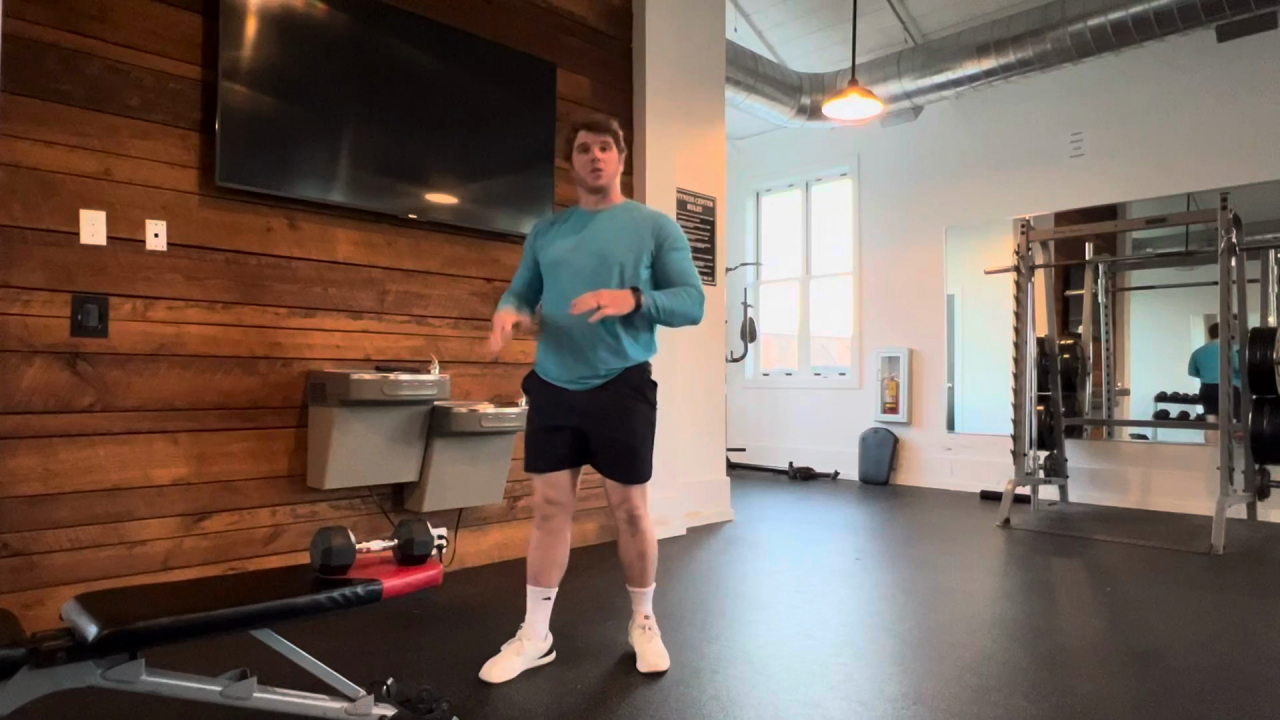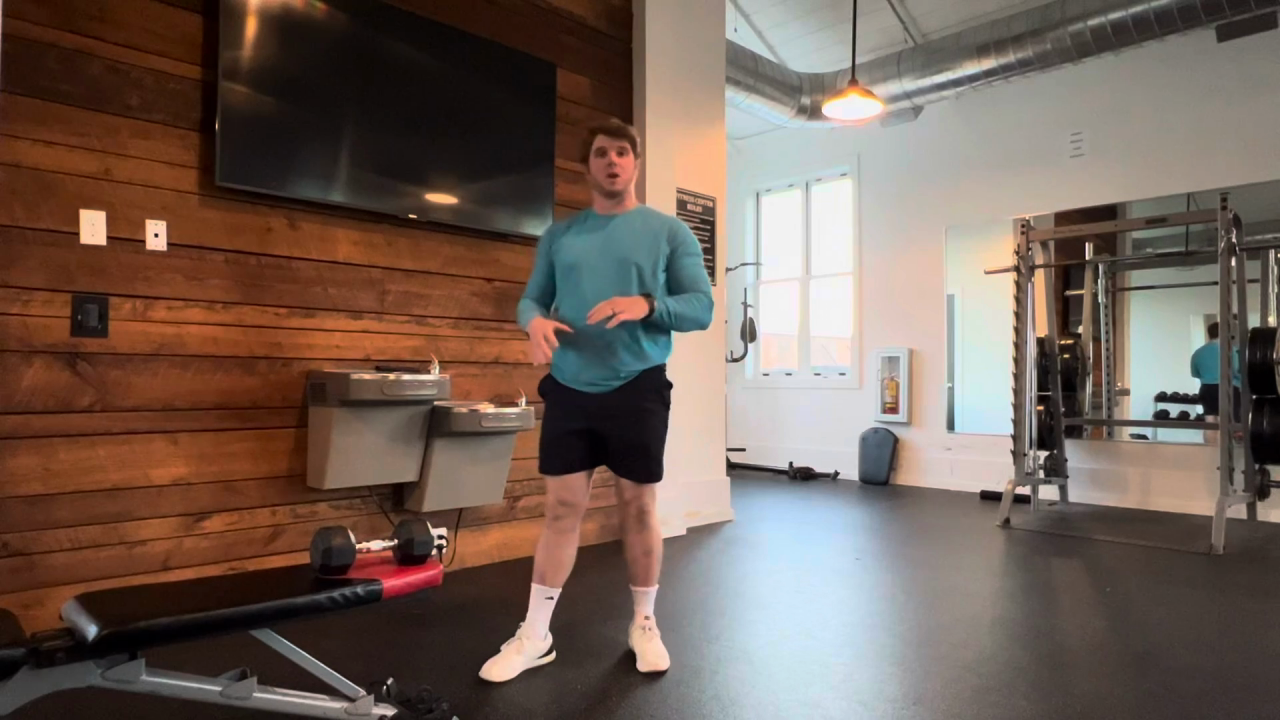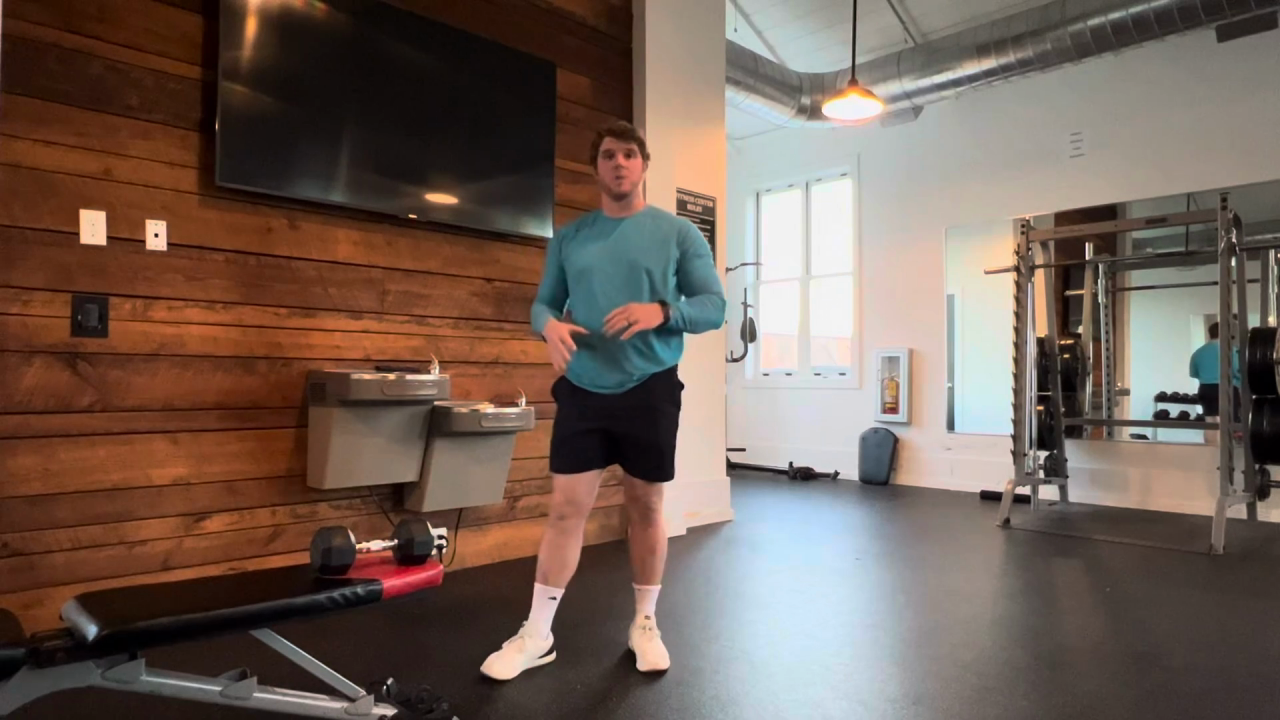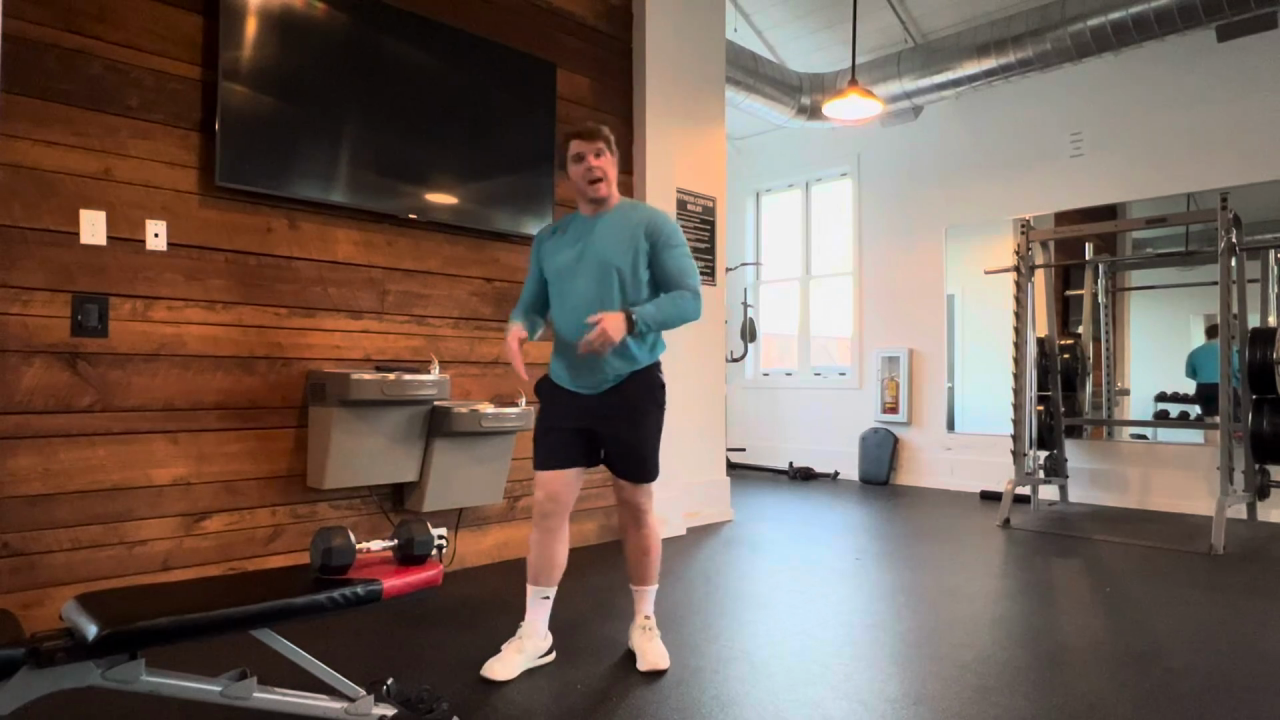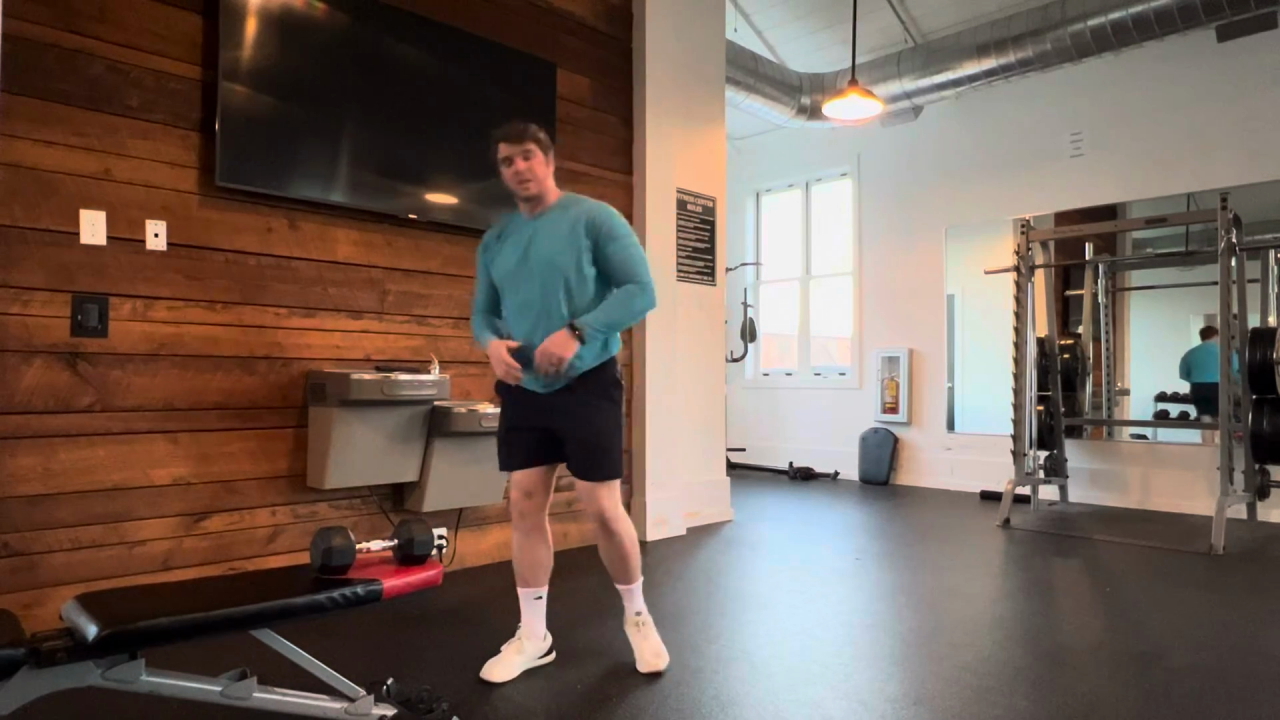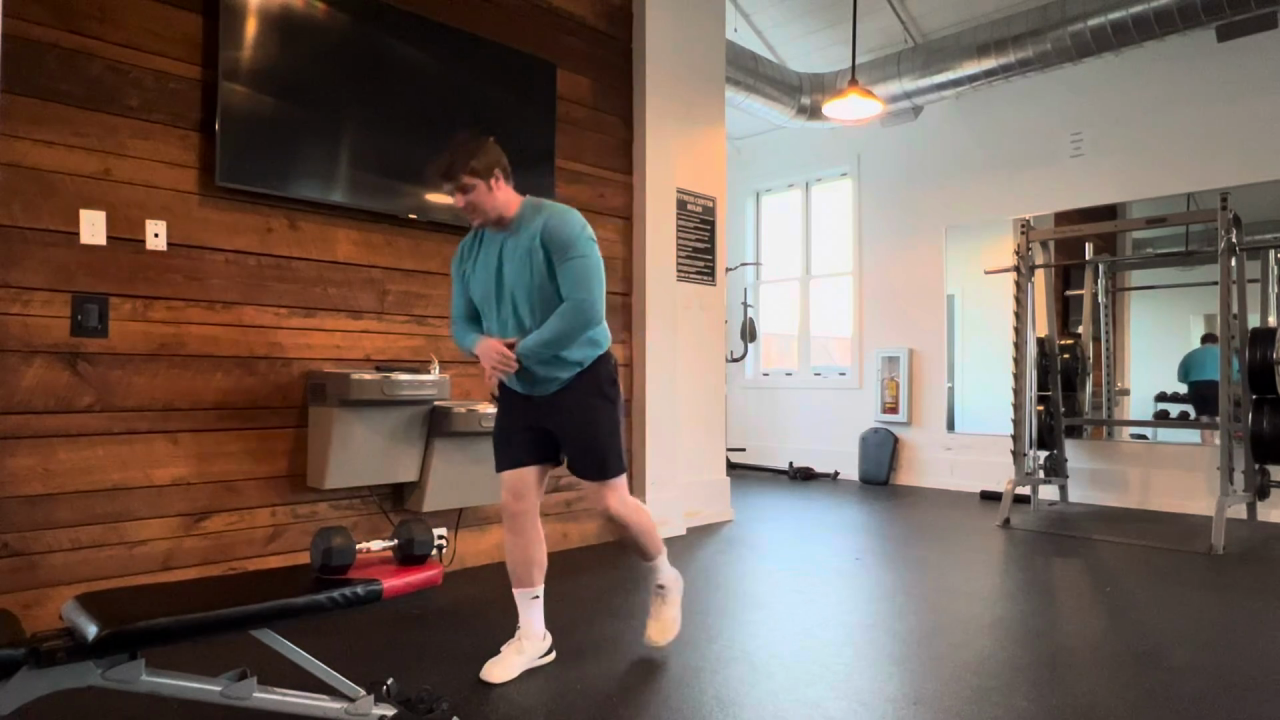
dt=0.4s
person 1, frame 1
left shoulder: (655, 226)
right shoulder: (545, 231)
left elbow: (692, 302)
right elbow: (517, 293)
left wrist: (633, 299)
right wrist: (506, 311)
left hip: (622, 386)
right hip: (552, 387)
left knee: (629, 509)
right knee: (548, 509)
left ankle: (643, 623)
right ankle: (535, 635)
person 1, frame 2
left shoulder: (669, 231)
right shoulder: (559, 235)
left elbow: (702, 307)
right elbow: (533, 298)
left wrist: (647, 305)
right wrist: (535, 321)
left hip: (638, 388)
right hip: (569, 389)
left knee: (639, 507)
right knee: (561, 510)
left ankle: (643, 624)
right ankle: (535, 634)
person 1, frame 3
left shoulder: (679, 233)
right shoulder: (569, 238)
left elbow: (714, 306)
right elbow: (544, 302)
left wrist: (662, 311)
right wrist: (550, 325)
left hip: (650, 389)
right hip: (582, 390)
left knee: (645, 507)
right knee: (566, 510)
left ankle: (644, 624)
right ankle: (537, 634)
person 1, frame 4
left shoulder: (652, 225)
right shoulder: (549, 239)
left elbow: (688, 300)
right elbow: (531, 304)
left wrist: (629, 319)
right wrist: (518, 328)
left hip: (632, 386)
right hip: (564, 389)
left knee: (636, 508)
right knee: (548, 505)
left ankle: (644, 624)
right ankle: (535, 634)
person 1, frame 5
left shoulder: (595, 219)
right shoulder: (494, 241)
left elbow: (640, 290)
right elbow: (483, 312)
left wrist: (576, 332)
right wrist: (492, 343)
left hip: (588, 383)
right hip: (525, 389)
left knee: (601, 508)
right knee: (525, 507)
left ankle: (637, 617)
right ankle: (533, 635)
person 1, frame 6
left shoulder: (559, 224)
right shoulder: (468, 252)
left elbow: (587, 308)
right elbow: (462, 322)
left wrist: (520, 350)
right wrist: (481, 345)
left hip: (582, 379)
right hip: (520, 391)
left knee: (609, 502)
right knee: (516, 506)
left ankle: (665, 581)
right ankle: (532, 635)
